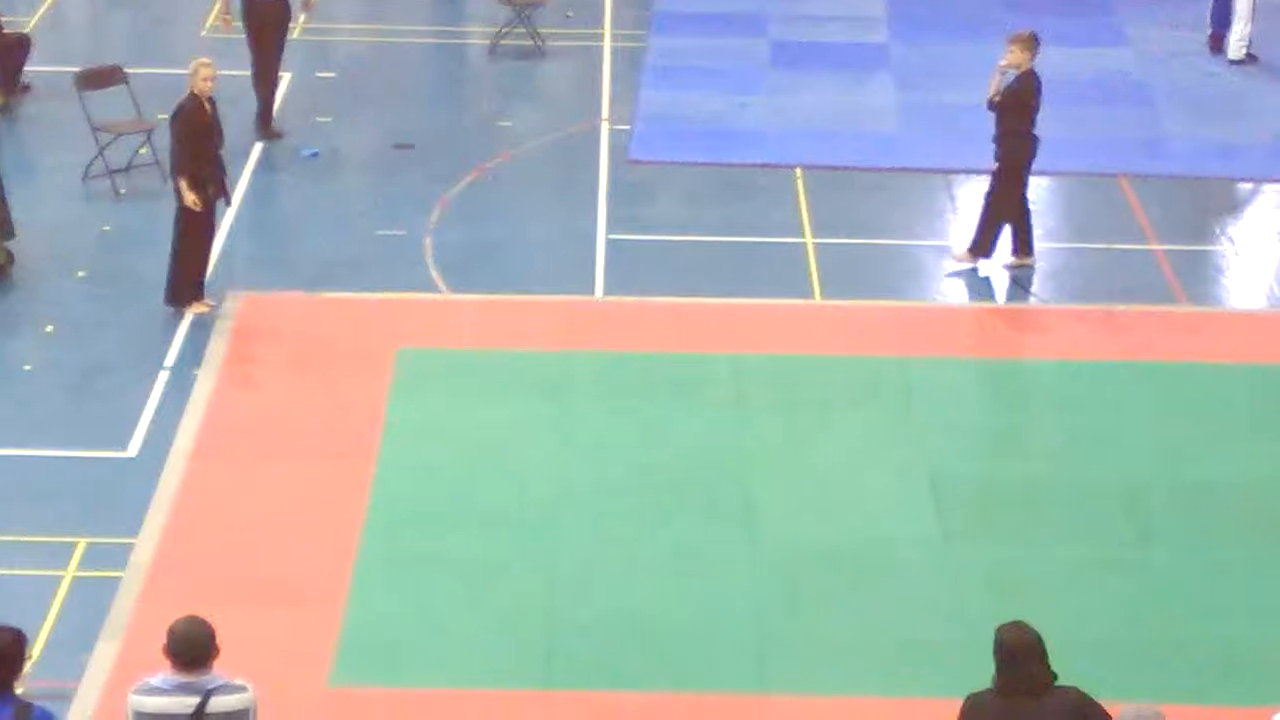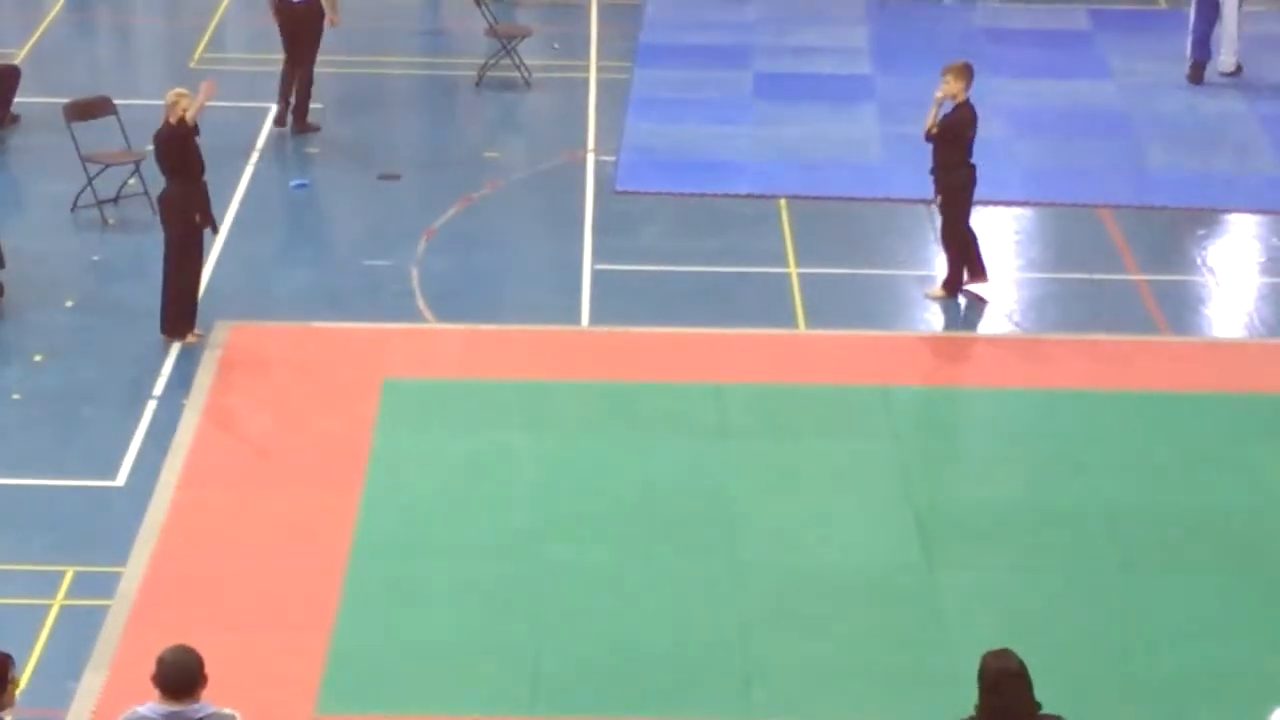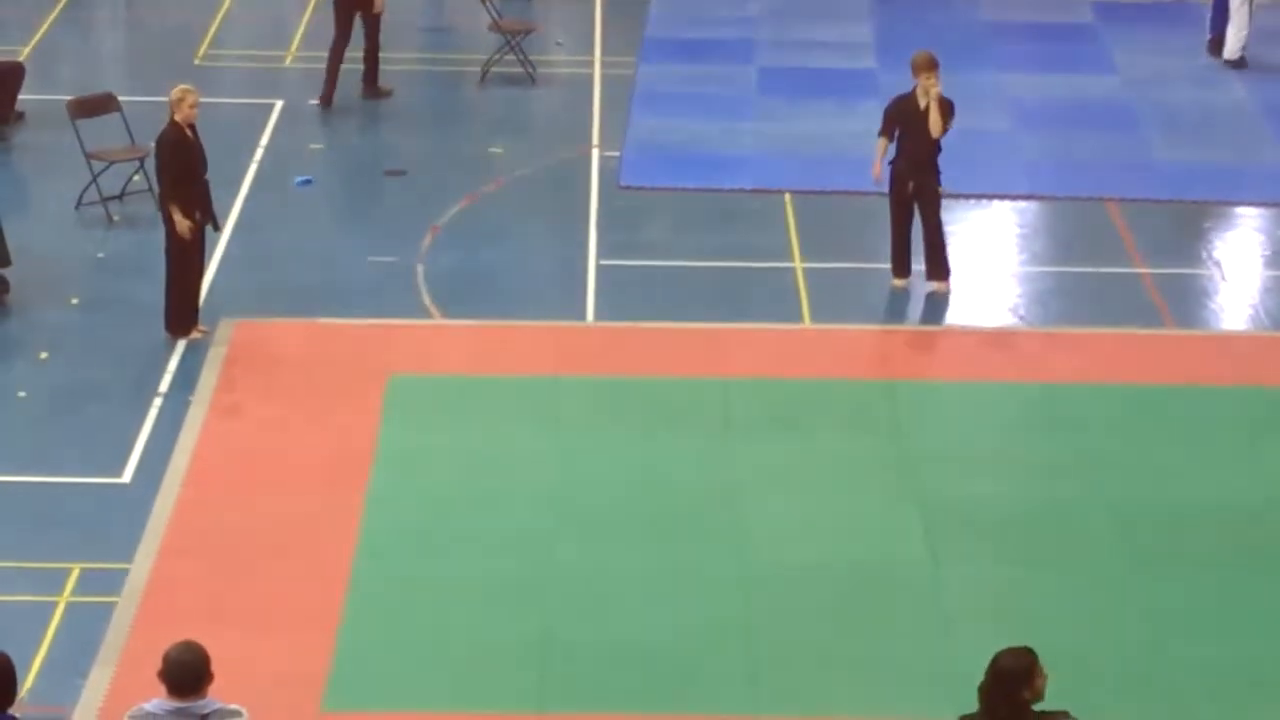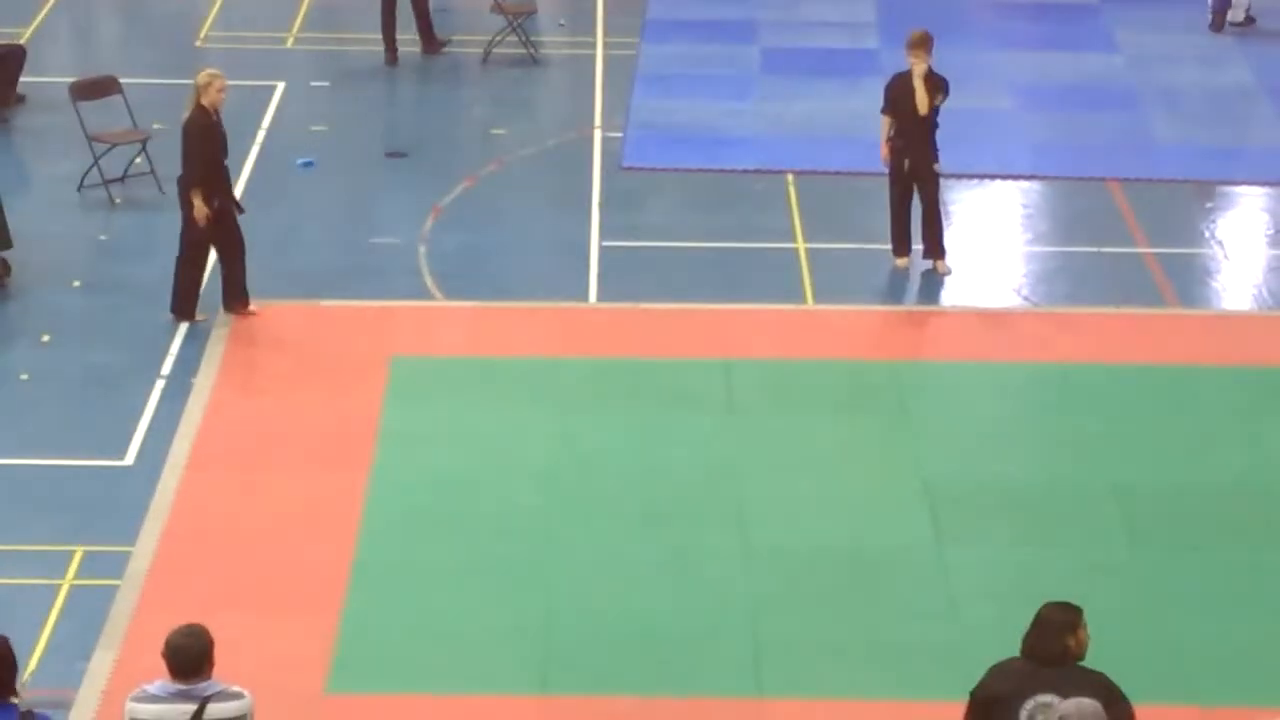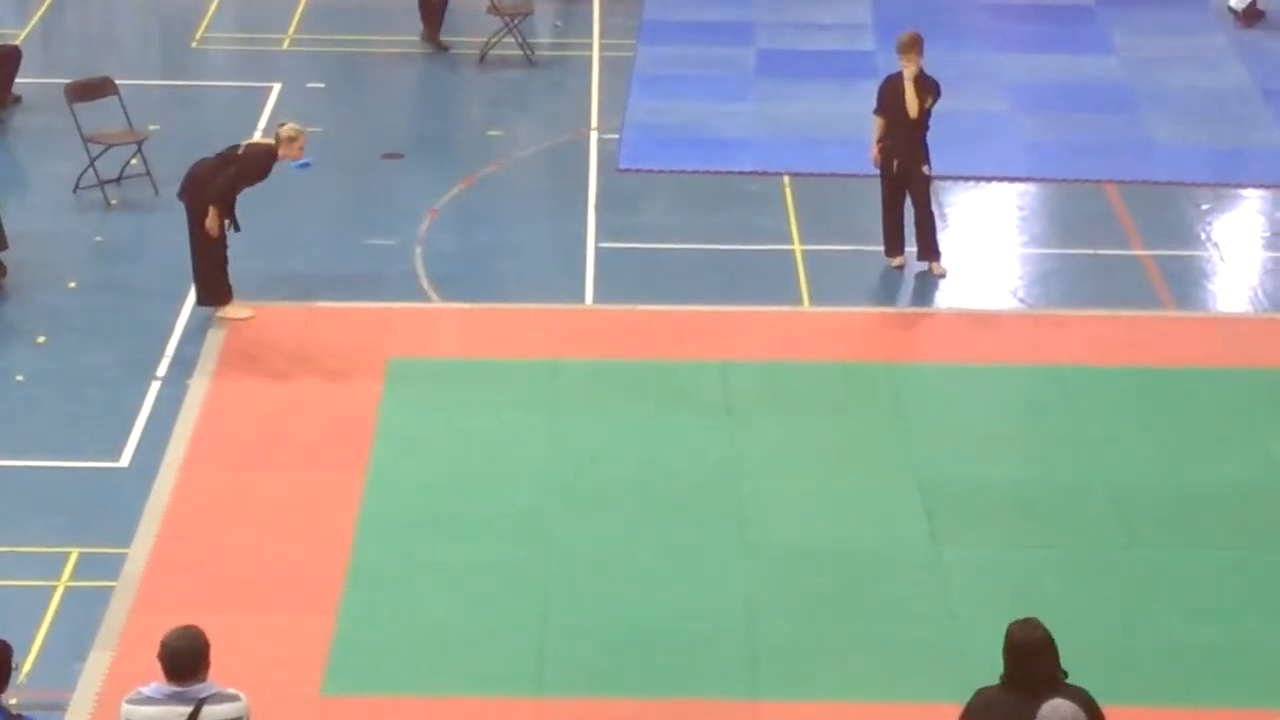
dt=1s
person 1, frame 1
left shoulder: (209, 104)
right shoulder: (185, 110)
right elbow: (178, 154)
left wrist: (218, 180)
right wrist: (185, 190)
left hip: (208, 180)
right hip: (192, 183)
left knee: (204, 238)
right knee: (188, 239)
left ankle: (196, 293)
right ankle: (182, 298)
person 1, frame 2
left shoulder: (183, 134)
right shoulder: (165, 137)
right elbow: (184, 127)
right wrist: (200, 101)
left hip: (191, 205)
right hip: (177, 207)
left knee: (192, 268)
right knee: (178, 268)
left ankle: (186, 324)
right ankle: (174, 329)
person 1, frame 3
left shoulder: (190, 131)
right shoulder: (168, 138)
right elbow: (166, 182)
left wrist: (203, 208)
right wrist: (177, 216)
left hip: (194, 208)
right hip: (179, 210)
left knee: (195, 266)
right knee: (181, 267)
left ankle: (190, 321)
right ankle: (179, 326)
person 1, frame 4
left shoulder: (213, 116)
right shoulder: (196, 123)
right elbow: (191, 166)
left wrist: (224, 191)
right wrist: (197, 202)
left hip: (217, 191)
right hip: (200, 194)
left knee: (233, 243)
right knee: (194, 252)
left ankle: (236, 302)
right ankle: (183, 310)
person 1, frame 5
left shoulder: (266, 153)
right shoulder: (260, 158)
right elbow: (225, 182)
left wrist: (219, 213)
right wrist: (213, 216)
left hip: (205, 184)
right hip: (201, 188)
left knee: (214, 245)
right knee: (210, 246)
left ankle: (221, 299)
right ankle: (222, 303)
person 2, frame 1
left shoulder: (1023, 85)
right shoulder: (1028, 81)
left elbow: (993, 103)
right elbow: (1005, 104)
left wrist: (998, 75)
right wrist: (1004, 76)
left hip: (1015, 148)
right hip: (1019, 146)
left knee: (997, 200)
right knee: (1015, 201)
left ankle: (976, 251)
right ankle: (1024, 252)
person 2, frame 2
left shoulder: (960, 116)
right shoulder: (963, 112)
left elbow: (930, 134)
right elbow: (940, 134)
left wrist: (935, 106)
right wrist: (940, 107)
left hip: (954, 180)
right hip: (956, 176)
left knee: (952, 232)
right knee: (959, 228)
left ankle: (951, 285)
right ankle: (975, 272)
person 2, frame 3
left shoulder: (944, 105)
right shoulder: (900, 104)
left elbow: (936, 132)
right elbow: (886, 134)
left wrist: (934, 102)
right wrist: (878, 162)
left hip: (928, 172)
right hip: (902, 170)
left knee: (933, 223)
right knee: (900, 224)
left ankle: (940, 276)
right ankle: (900, 272)
person 2, frame 4
left shoulder: (938, 83)
right shoulder: (897, 81)
left elbow: (924, 110)
right elbow: (888, 115)
left wrist: (919, 79)
right wrist: (884, 143)
left hip: (925, 150)
right hip: (900, 148)
left knee: (931, 202)
right knee: (899, 202)
left ankle: (937, 255)
right ankle: (901, 252)
person 2, frame 5
left shoulder: (929, 86)
right shoulder: (889, 82)
left elbow: (914, 113)
right elbow: (880, 115)
left wrist: (909, 82)
right wrist: (875, 144)
left hip: (915, 151)
right hip: (890, 149)
left knee: (922, 204)
right knee: (891, 203)
left ankle: (932, 257)
right ankle: (896, 252)
